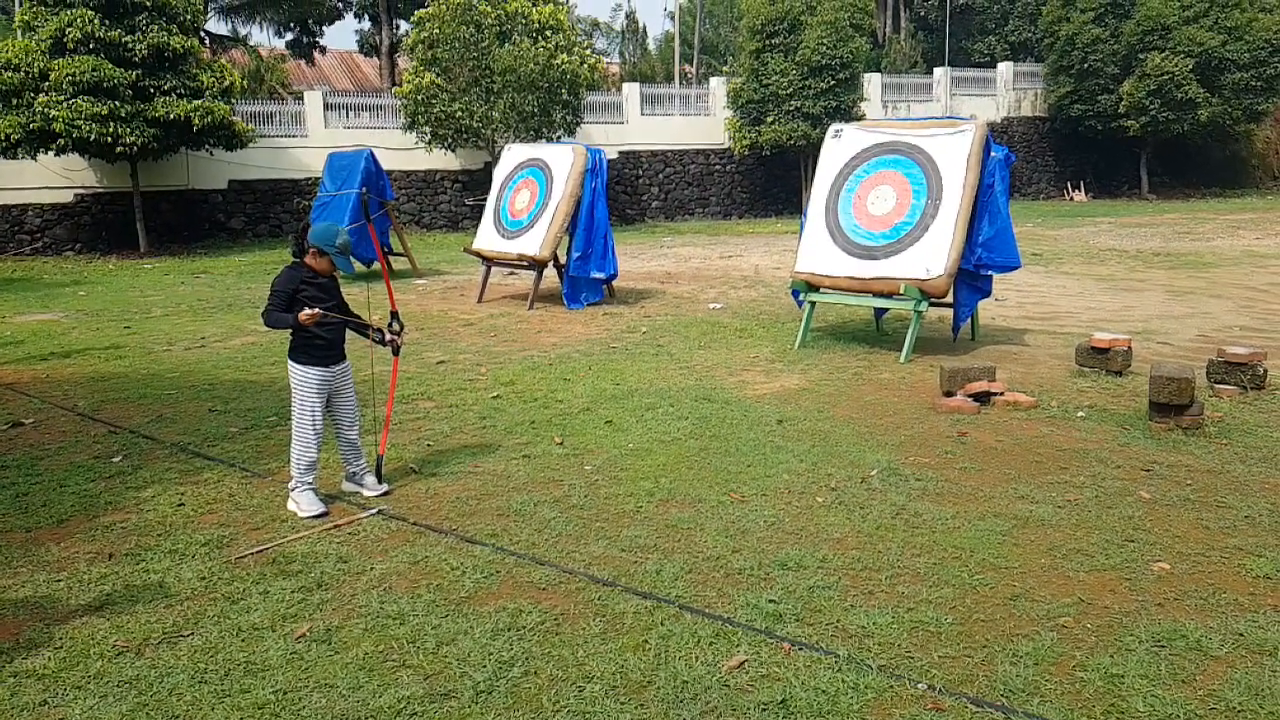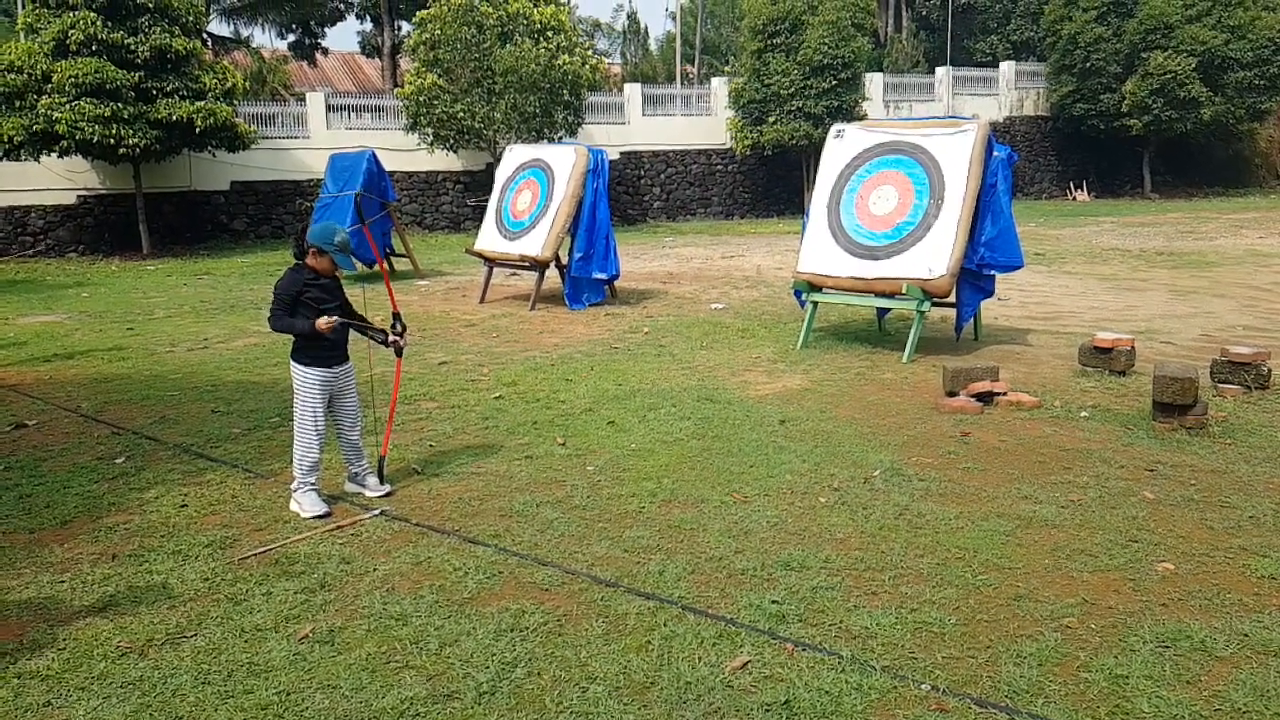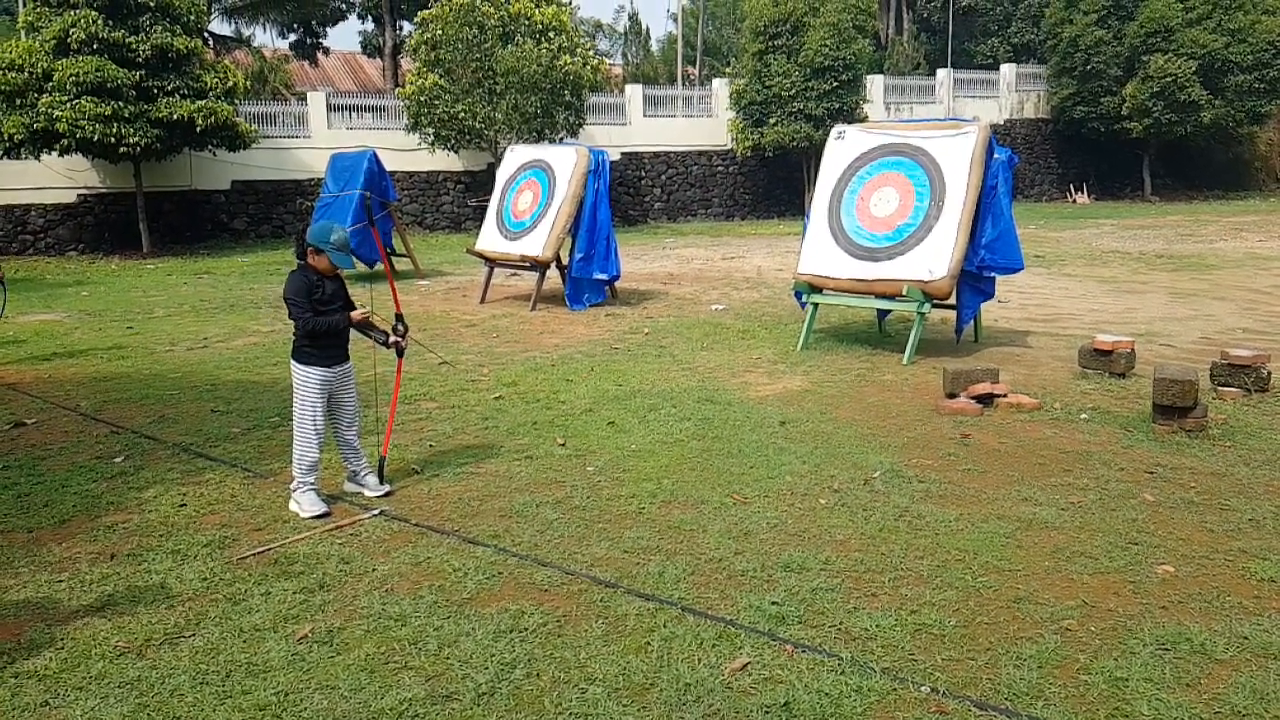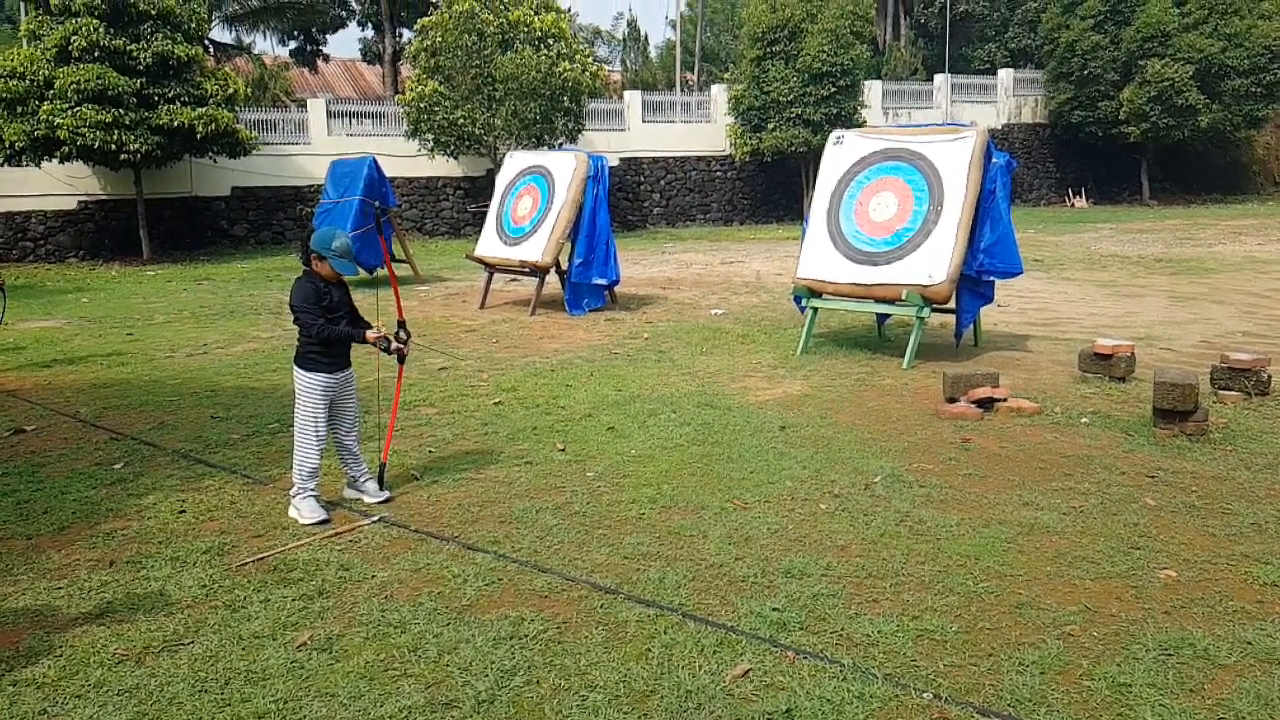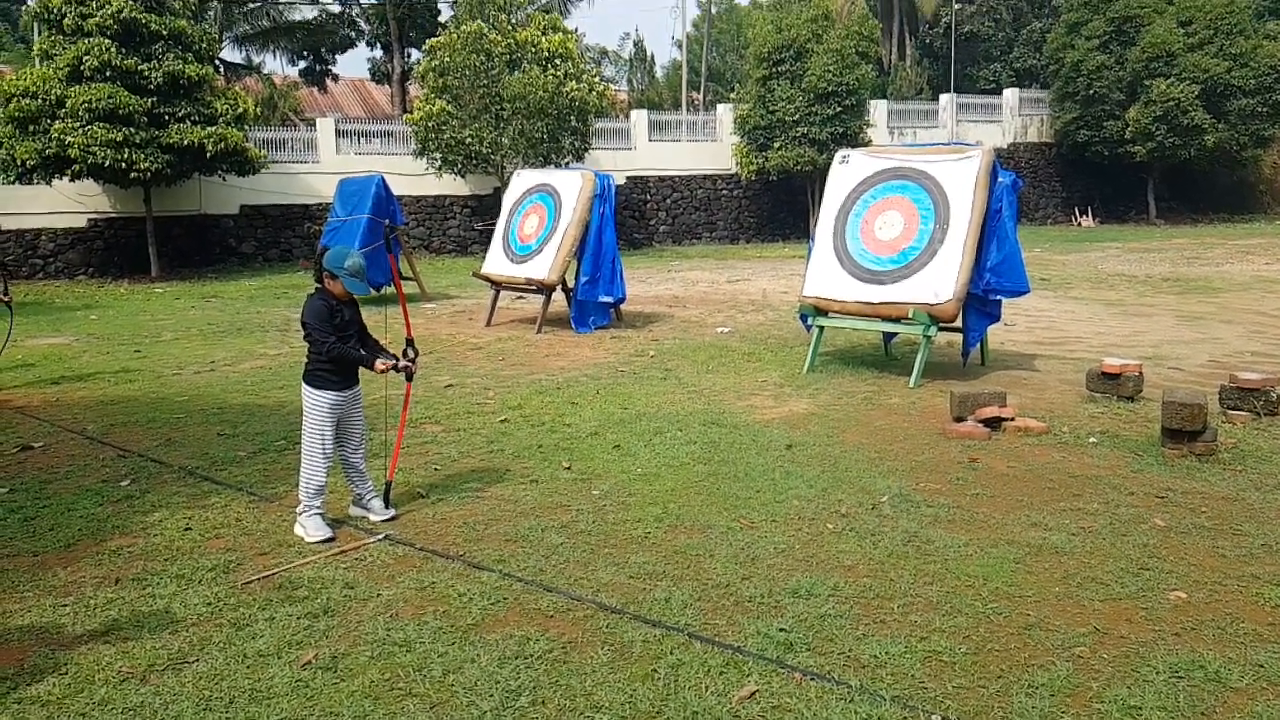
dt=0.3s
person 1, frame 1
left shoulder: (329, 280)
right shoulder: (290, 278)
left elbow: (346, 314)
right elbow: (270, 316)
left wrist: (380, 335)
right wrist: (297, 320)
left hip: (338, 364)
right hip: (308, 368)
left knee: (349, 423)
right knee: (309, 430)
left ankle: (357, 474)
right ankle: (301, 489)
person 1, frame 2
left shoulder: (331, 281)
right shoulder: (293, 280)
left elbow: (350, 315)
right elbow: (277, 321)
left wrist: (383, 336)
right wrist: (312, 326)
left hip: (341, 365)
right hip: (310, 369)
left knee: (350, 424)
right knee: (310, 431)
left ankle: (359, 475)
right ankle: (303, 490)
person 1, frame 3
left shoulder: (335, 279)
right shoulder: (299, 282)
left elbow: (352, 313)
right elbow: (305, 324)
left wrist: (384, 337)
right wrist: (345, 319)
left hip: (341, 365)
right hip: (311, 368)
left knee: (348, 425)
right knee: (310, 430)
left ankle: (358, 475)
right ankle: (302, 490)
person 1, frame 4
left shoulder: (339, 286)
right shoulder: (304, 289)
left elbow: (355, 319)
right elbow: (319, 330)
left wrist: (386, 344)
right wrist: (362, 336)
left hip: (342, 371)
right hip: (314, 374)
left knee: (348, 431)
right knee: (311, 436)
left ankle: (359, 481)
right ankle: (302, 496)
person 1, frame 5
left shoulder: (349, 304)
right shoulder: (317, 307)
left elbow: (364, 338)
right elbow: (331, 348)
left wrist: (394, 361)
right wrist: (371, 362)
left hip: (350, 388)
right hip: (322, 391)
left knee: (354, 448)
right knee: (318, 453)
left ankle: (364, 499)
right ankle: (308, 514)
